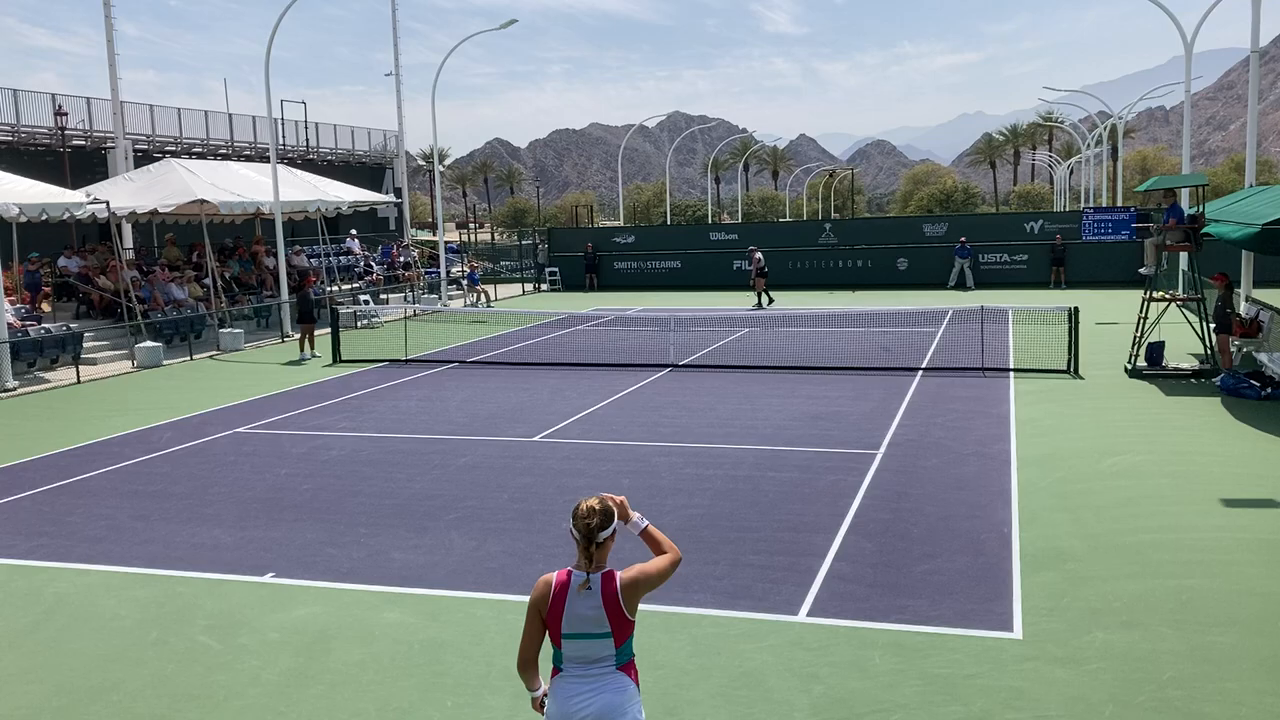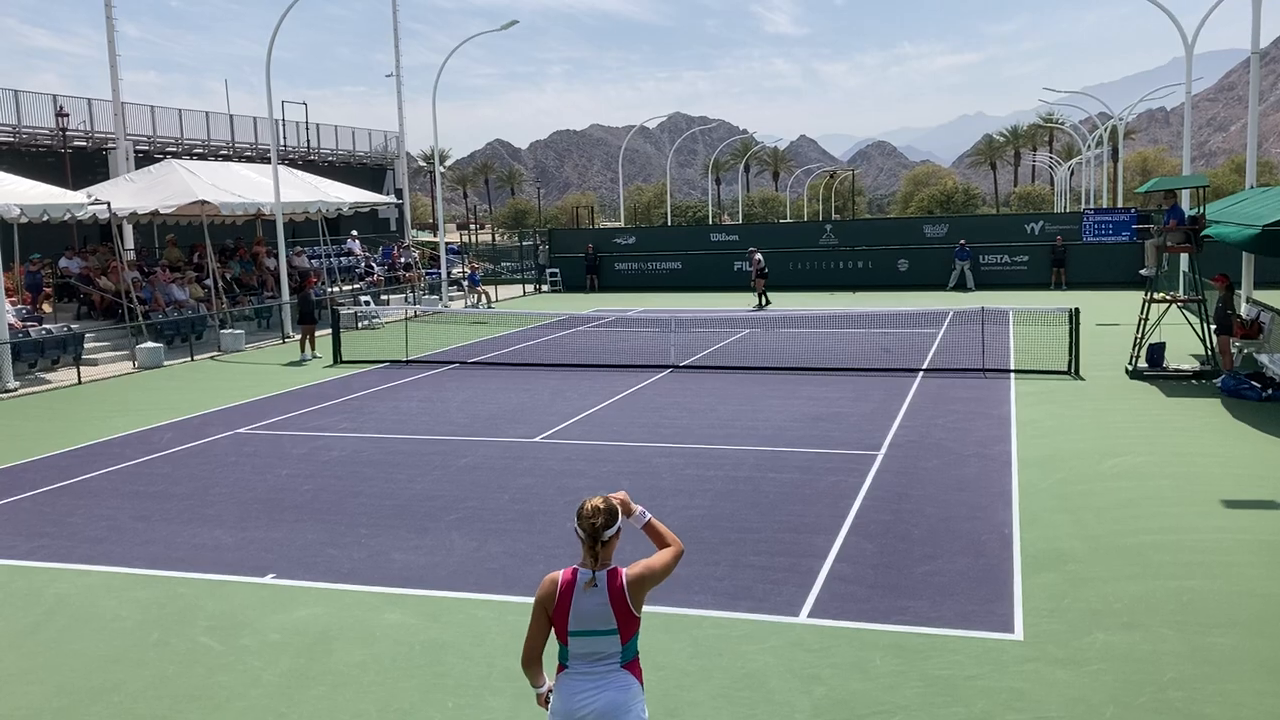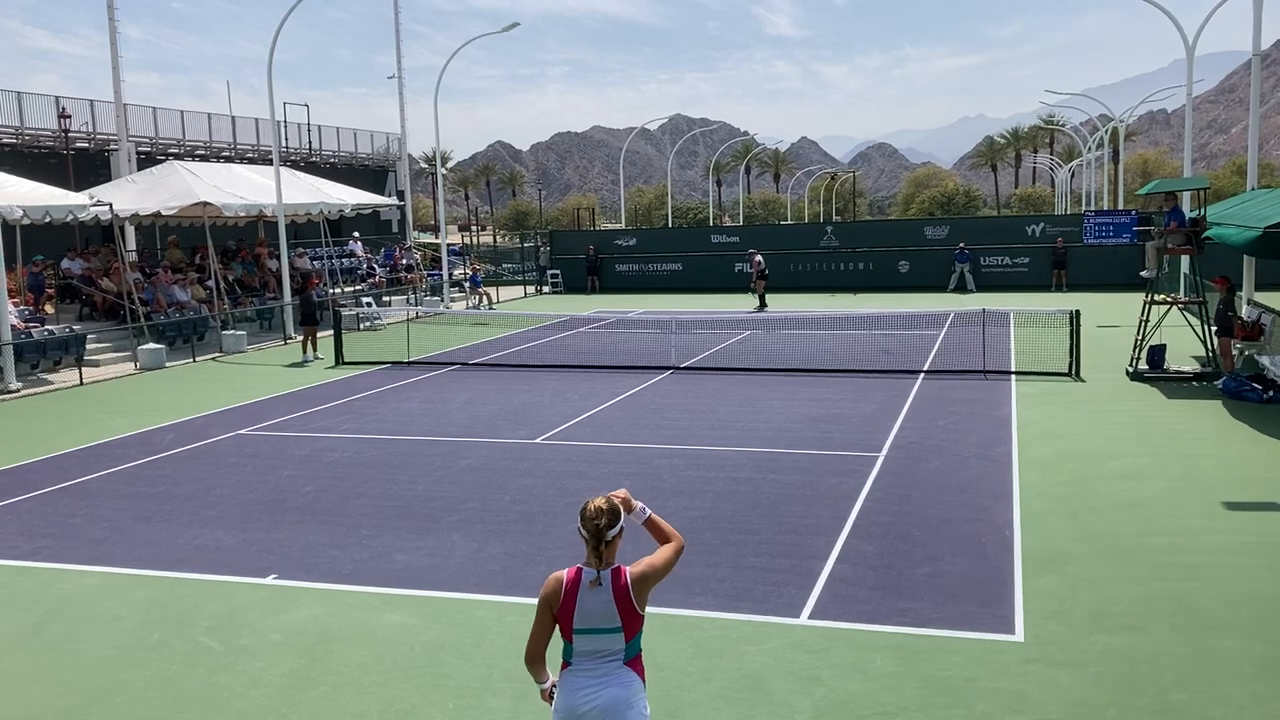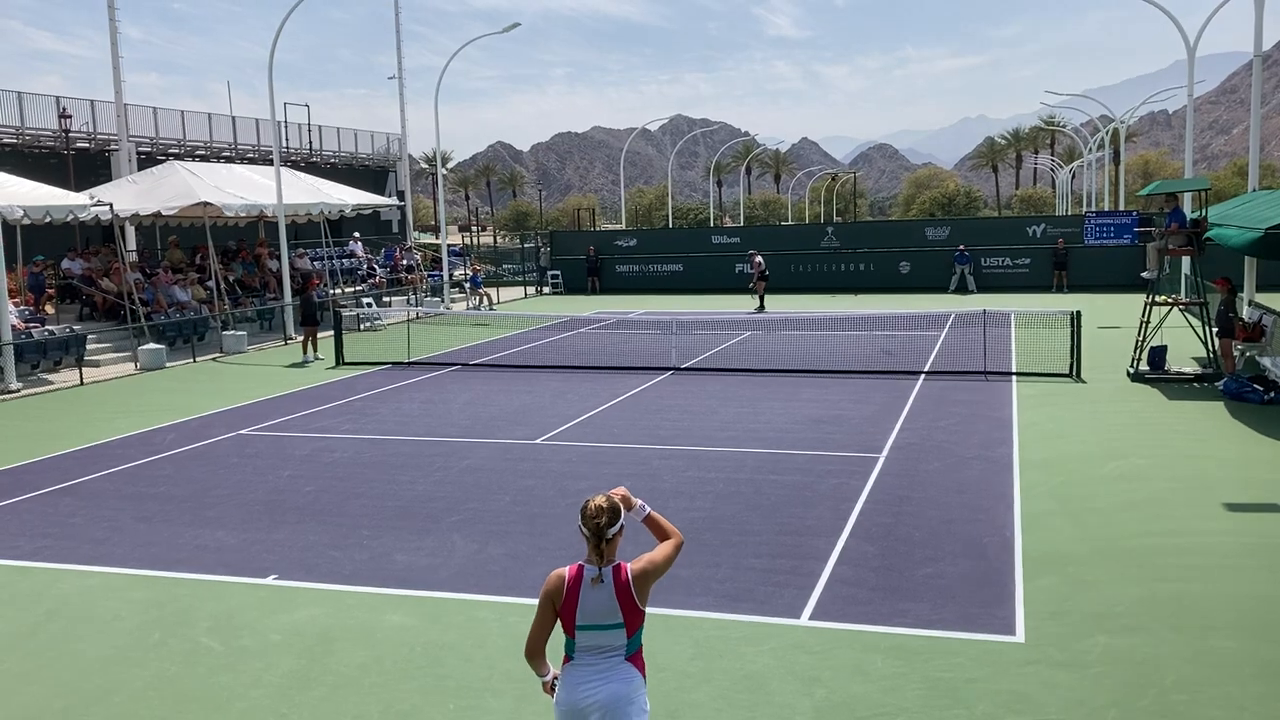
dt=0.1s
person 1, frame 1
left shoulder: (547, 588)
right shoulder: (628, 584)
left elbow: (526, 663)
right elbow: (673, 555)
left wrist: (536, 691)
right wrist: (632, 518)
person 1, frame 2
left shoulder: (553, 586)
right shoulder: (634, 581)
left elbow: (529, 660)
right elbow: (675, 548)
left wrist: (541, 687)
right wrist: (634, 512)
person 1, frame 3
left shoulder: (557, 585)
right shoulder: (637, 579)
left elbow: (533, 657)
right elbow: (676, 543)
left wrist: (545, 683)
right wrist: (636, 508)
person 1, frame 4
left shoulder: (559, 581)
right shoulder: (638, 576)
left elbow: (533, 652)
right elbow: (675, 539)
left wrist: (546, 675)
right wrist: (635, 506)
left hip: (573, 698)
right hip: (622, 700)
